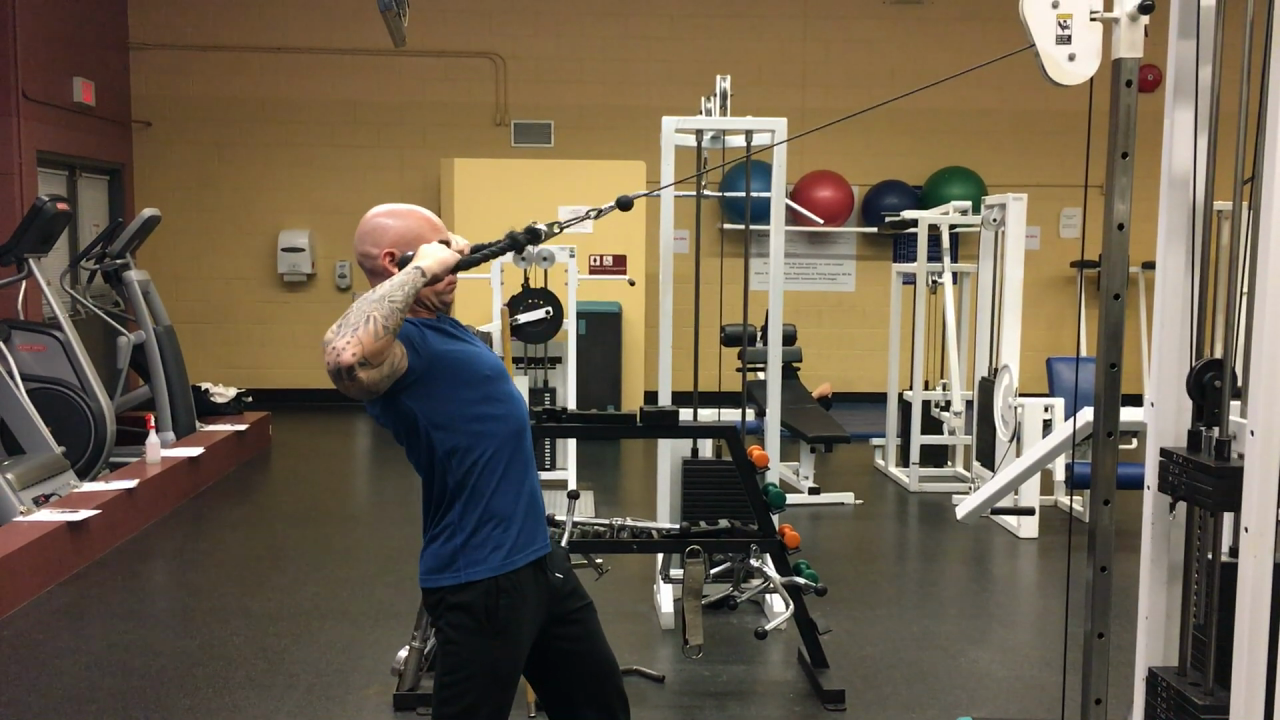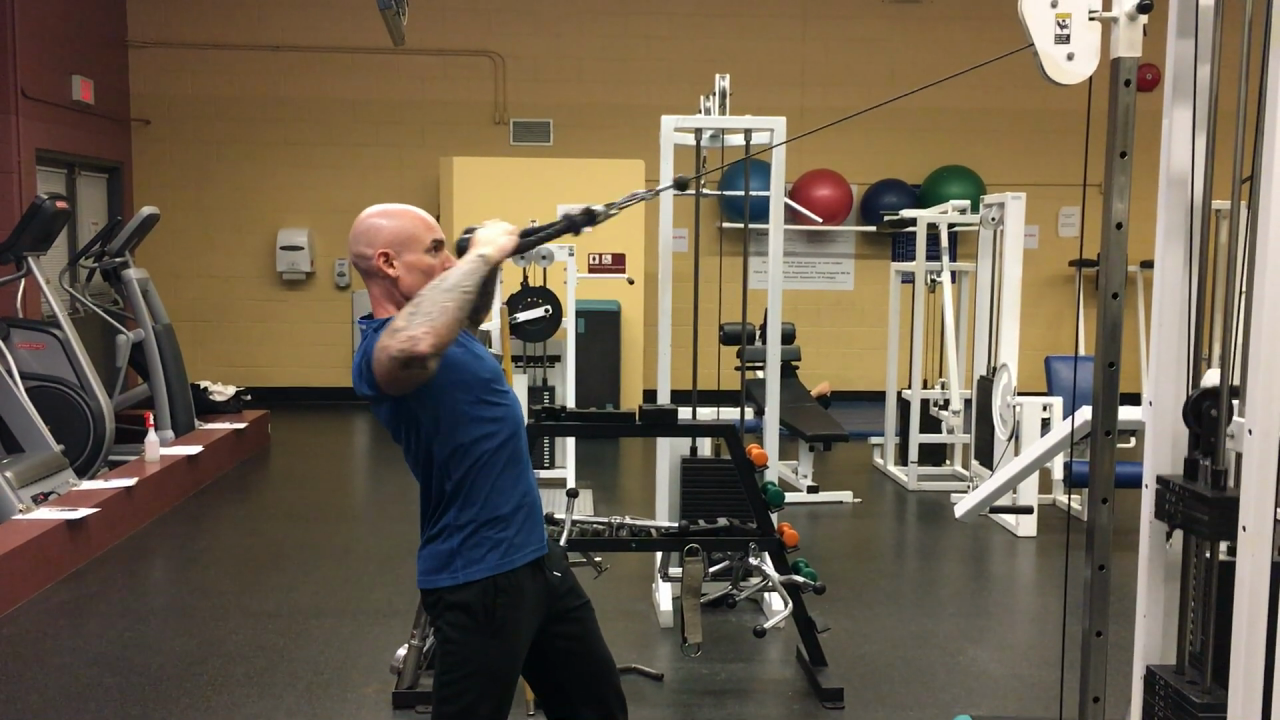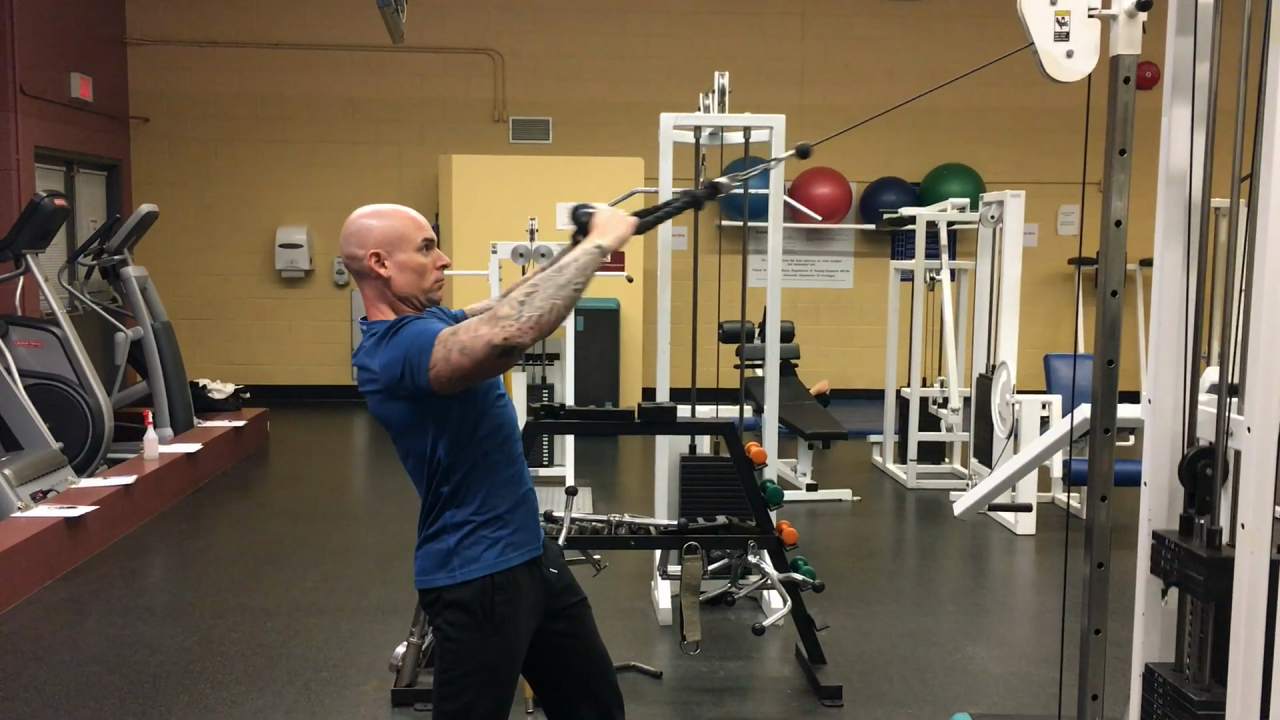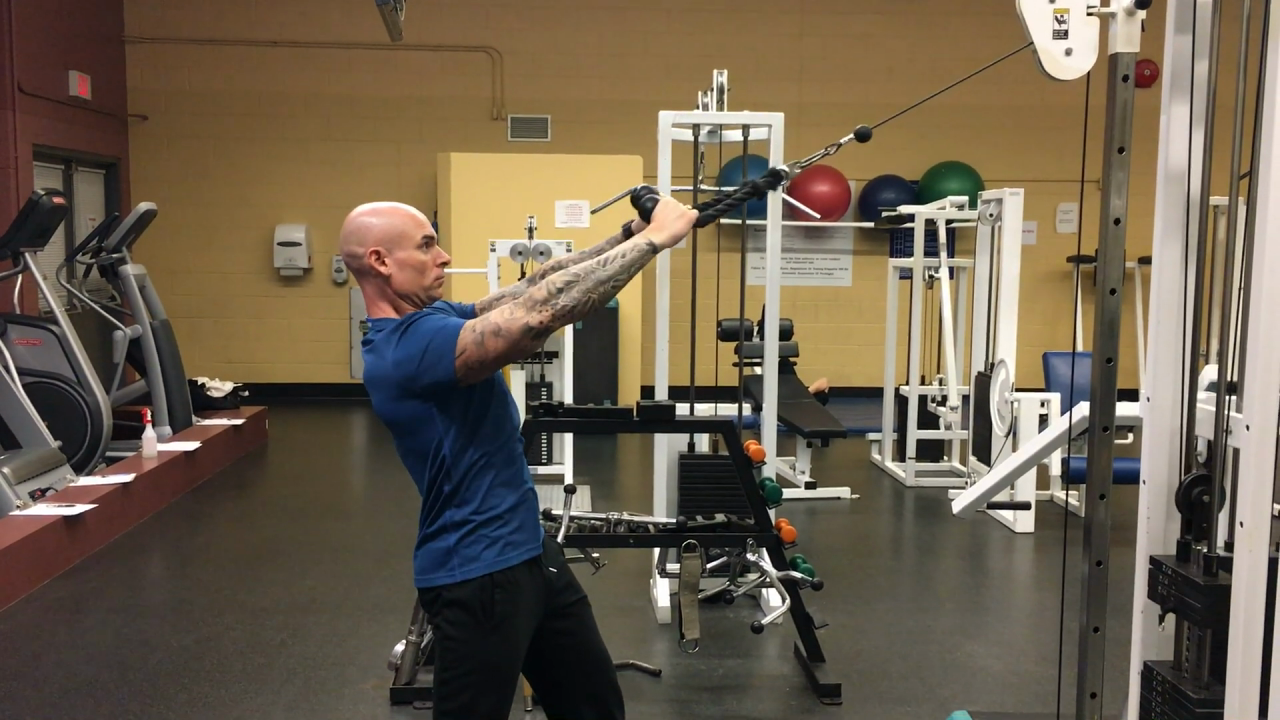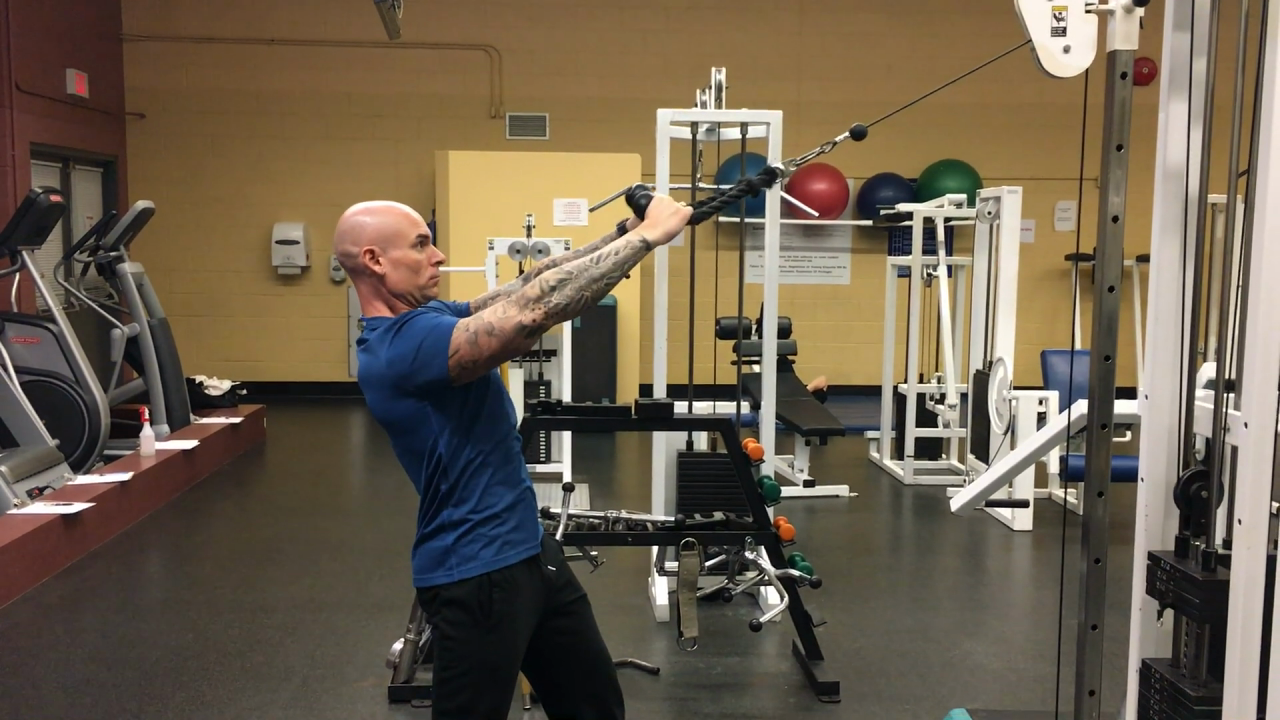
dt=0.3s
person 1, frame 1
left shoulder: (434, 325)
right shoulder: (395, 344)
right elbow: (345, 357)
left wrist: (449, 259)
right wrist: (421, 269)
left hip: (536, 555)
right hip: (481, 577)
person 1, frame 2
left shoulder: (416, 327)
right shoulder: (389, 345)
left elbow: (465, 315)
right elbow: (419, 345)
left wrist: (487, 258)
right wrist: (481, 255)
left hip: (532, 553)
right hip: (480, 575)
person 1, frame 3
left shoulder: (426, 324)
right shoulder: (398, 348)
left elbow: (507, 309)
right elbow: (515, 331)
left wrist: (584, 244)
right wrist: (597, 243)
left hip: (528, 551)
right hip: (477, 575)
person 1, frame 4
left shoulder: (429, 320)
right shoulder: (409, 347)
left elbow: (527, 291)
right elbow: (543, 312)
left wrist: (631, 235)
right wrist: (654, 239)
left hip: (528, 551)
right hip: (479, 574)
person 1, frame 5
left shoulder: (425, 319)
right shoulder: (400, 347)
left elbow: (524, 287)
right elbow: (534, 310)
left wrist: (625, 232)
right wrist: (646, 237)
left hip: (528, 548)
right hip: (477, 573)
